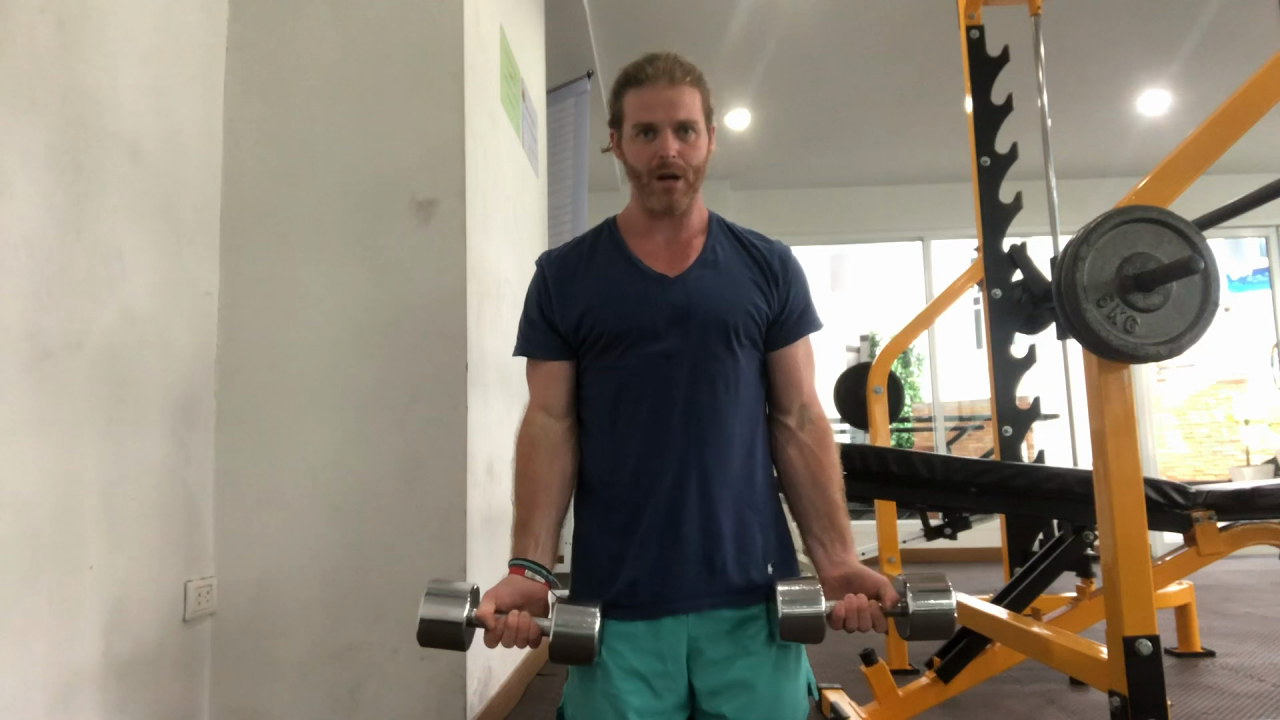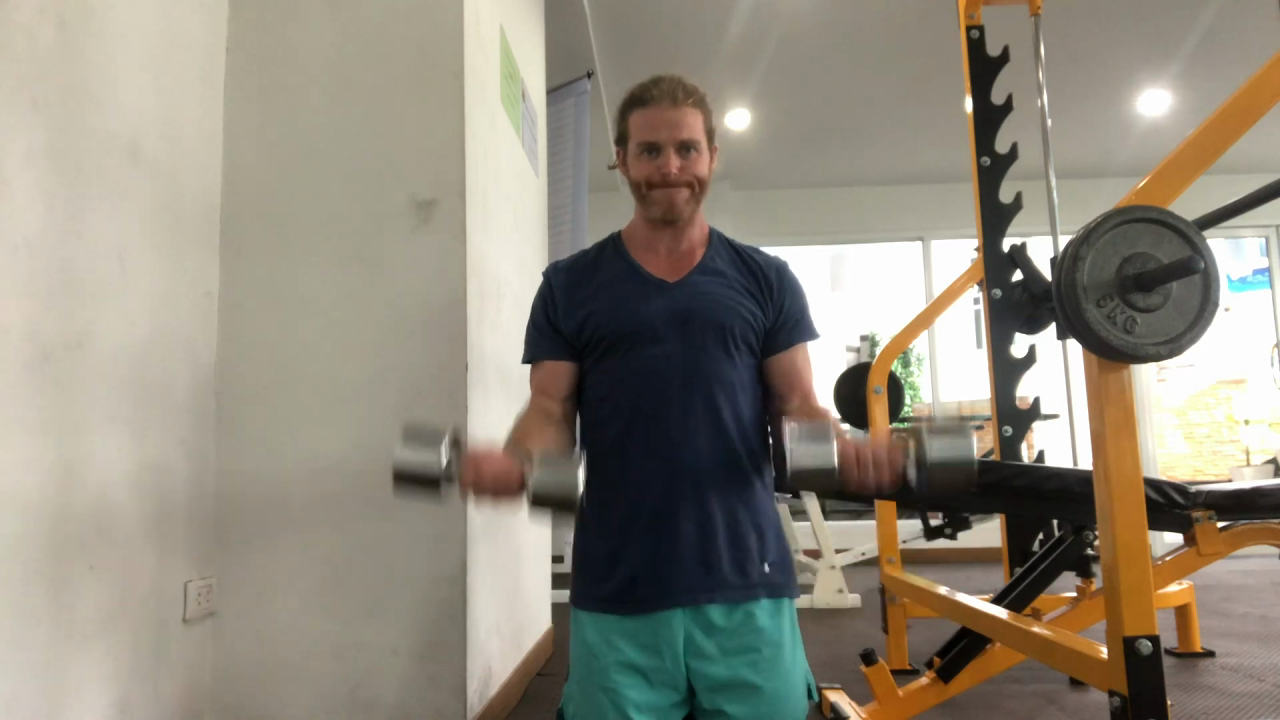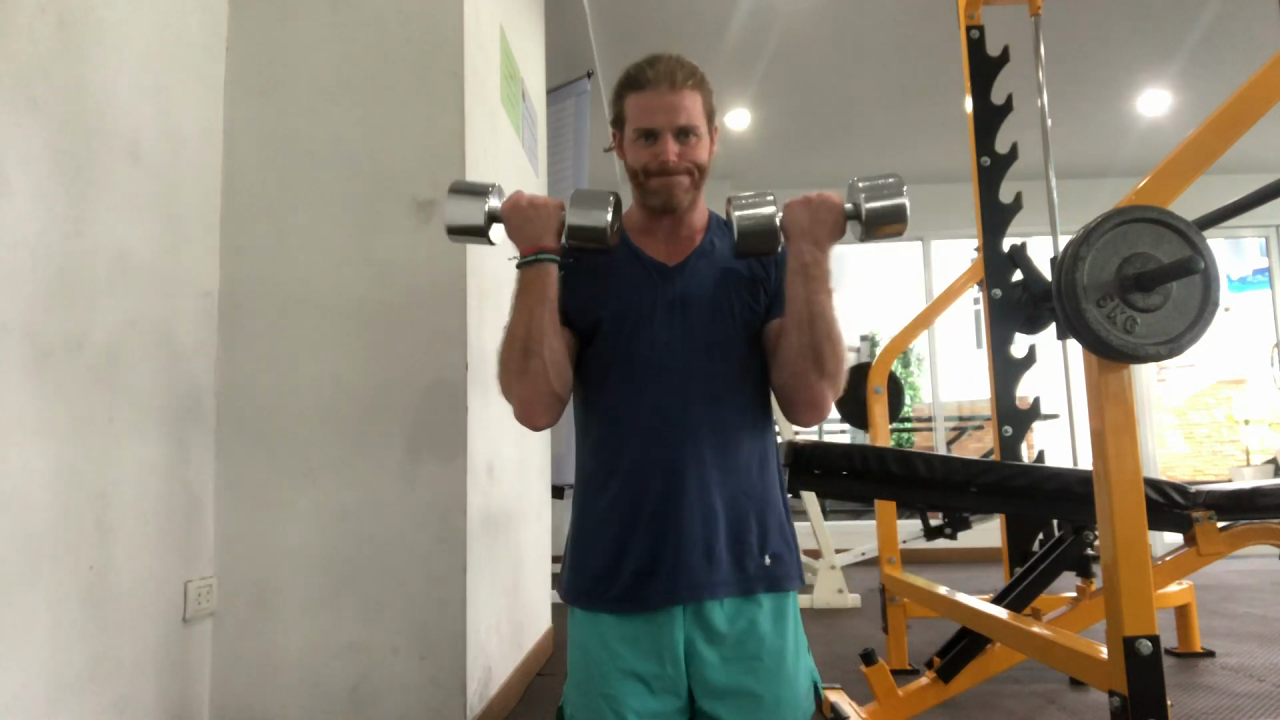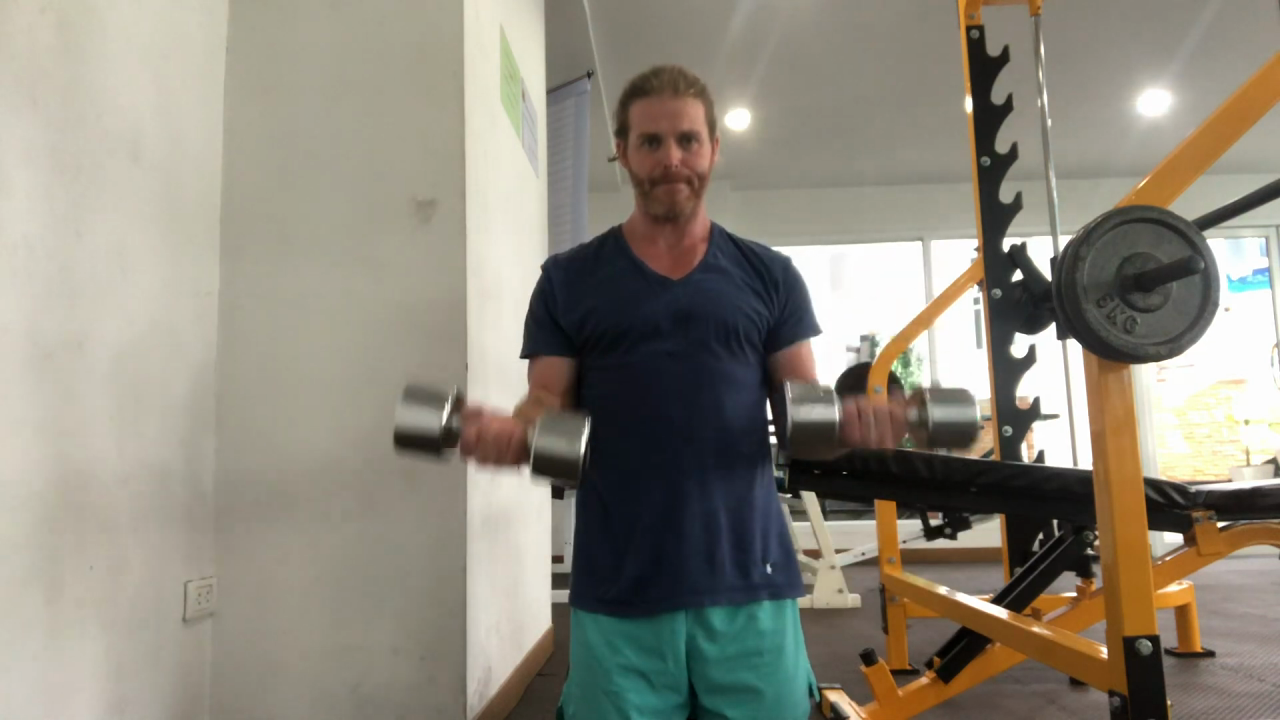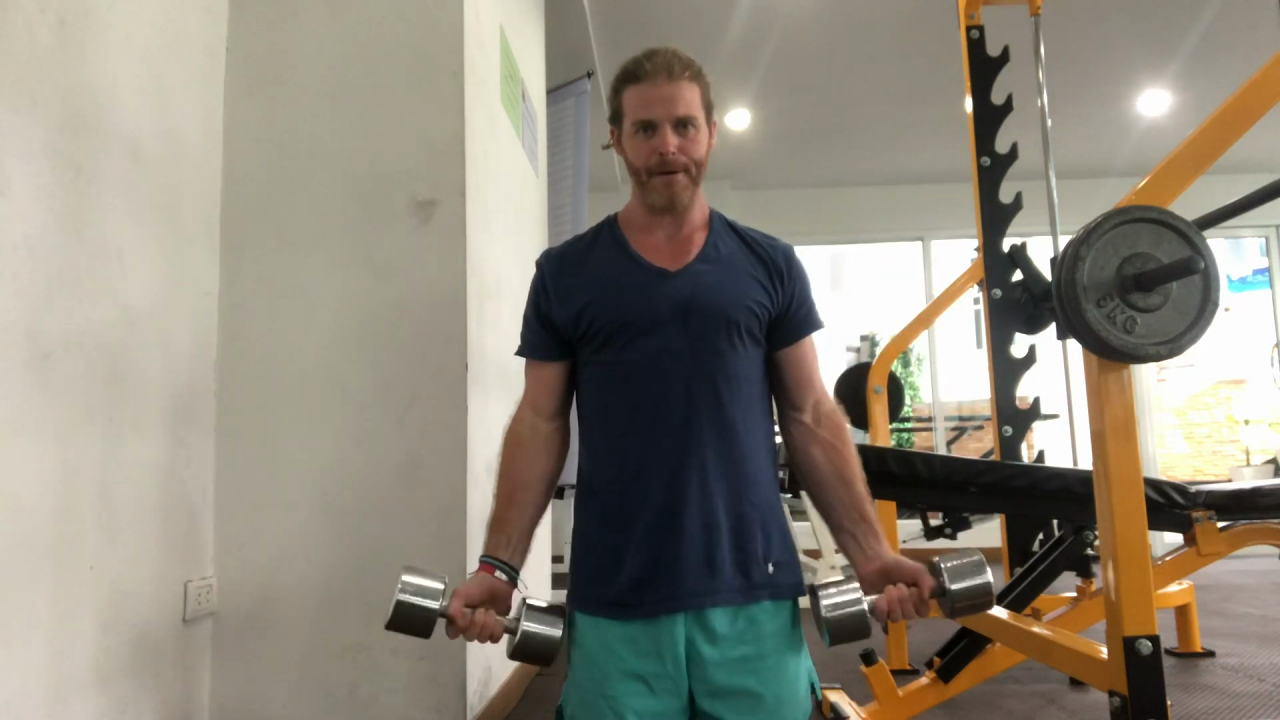
dt=0.7s
person 1, frame 1
left shoulder: (768, 267)
right shoulder: (563, 276)
left elbow: (797, 421)
right elbow: (550, 425)
left wrist: (836, 560)
right wrist: (529, 566)
left hip: (750, 590)
right hip: (617, 600)
person 1, frame 2
left shoulder: (765, 279)
right shoulder: (571, 284)
left elbow: (796, 411)
right elbow: (551, 412)
left wrist: (843, 454)
right wrist: (516, 464)
left hip: (745, 585)
right hip: (615, 593)
person 1, frame 3
left shoulder: (766, 259)
right shoulder: (574, 264)
left elbow: (810, 402)
right elbow: (535, 404)
left wrist: (810, 256)
right wrist: (536, 258)
left hip: (746, 573)
right hip: (616, 583)
person 1, frame 4
left shoulder: (767, 274)
right shoulder: (569, 278)
right elbow: (550, 416)
left wrist: (846, 420)
right wrist: (512, 432)
left hip: (747, 583)
right hip: (617, 592)
person 1, frame 5
left shoulder: (769, 264)
right shoulder: (565, 273)
left elbow: (810, 417)
right elbow: (540, 423)
left wrist: (868, 549)
right wrist: (499, 564)
left hip: (750, 587)
right hip: (615, 596)
